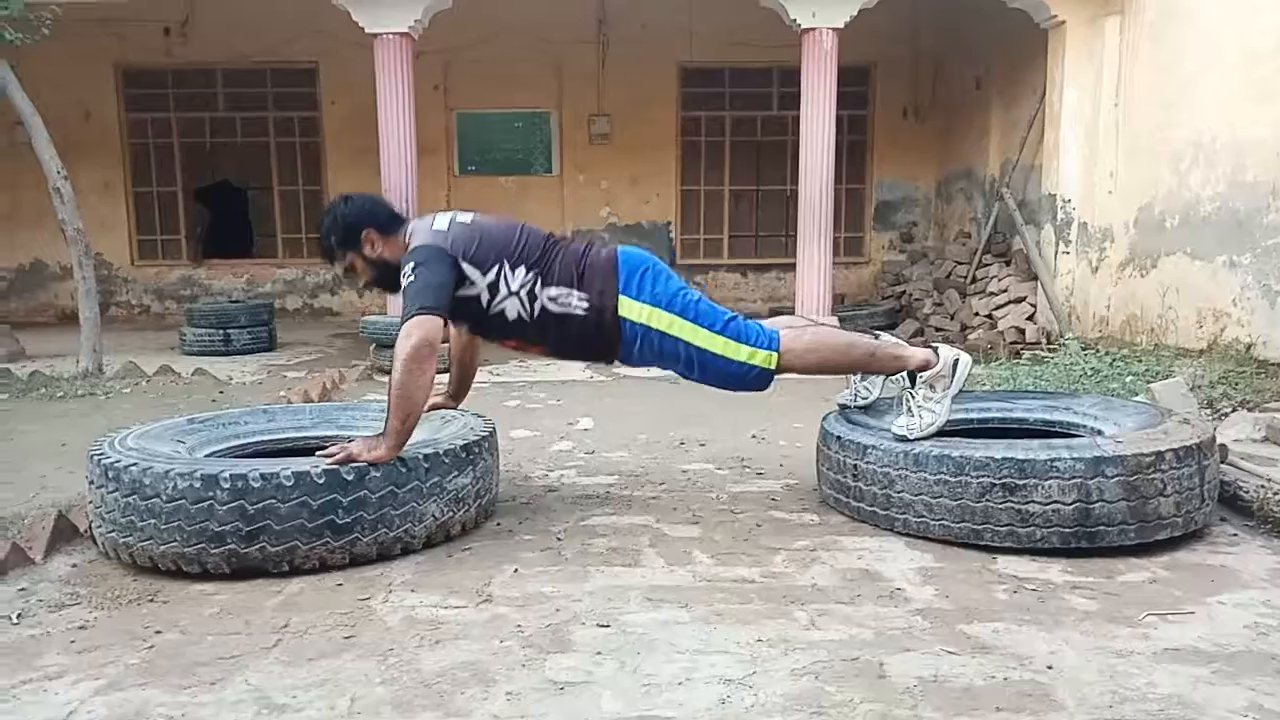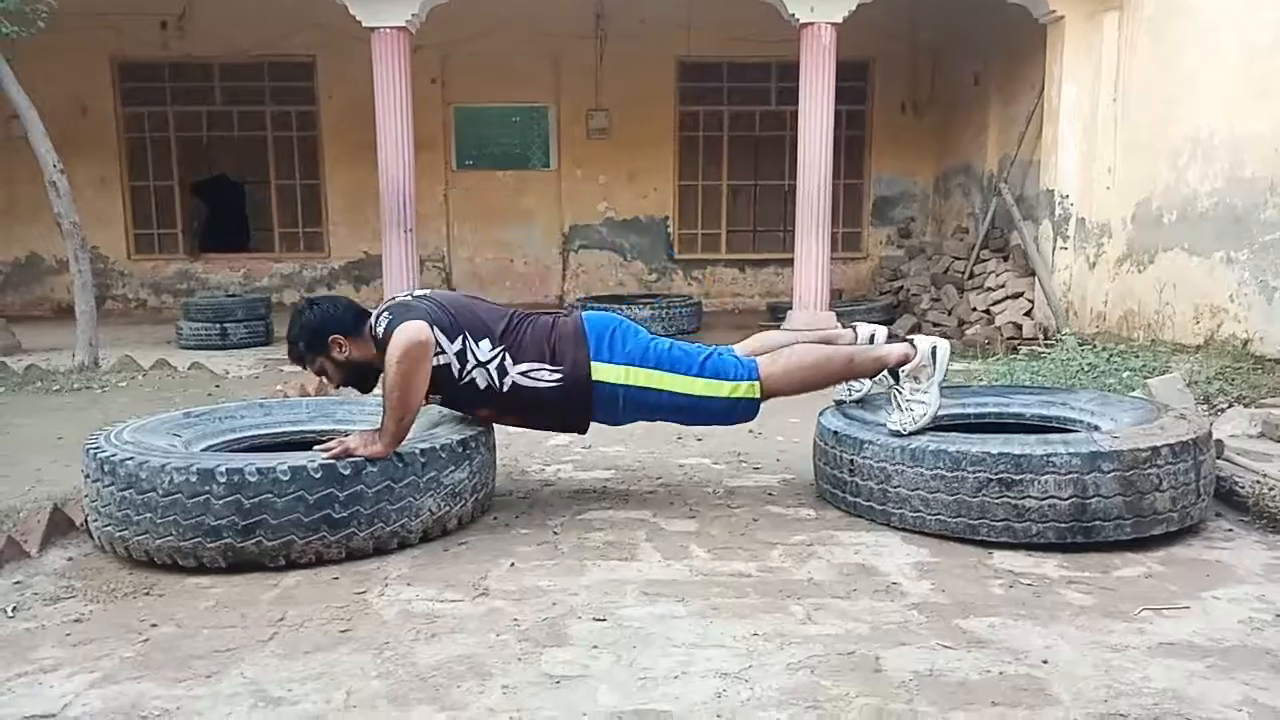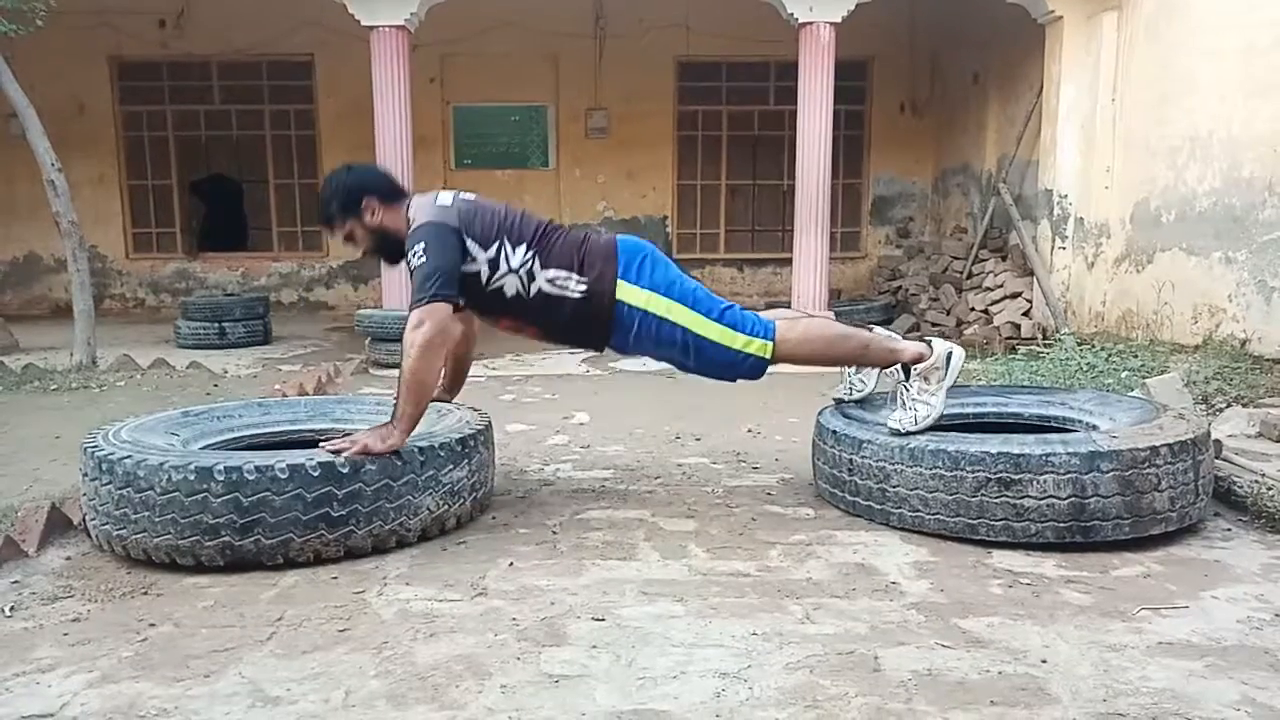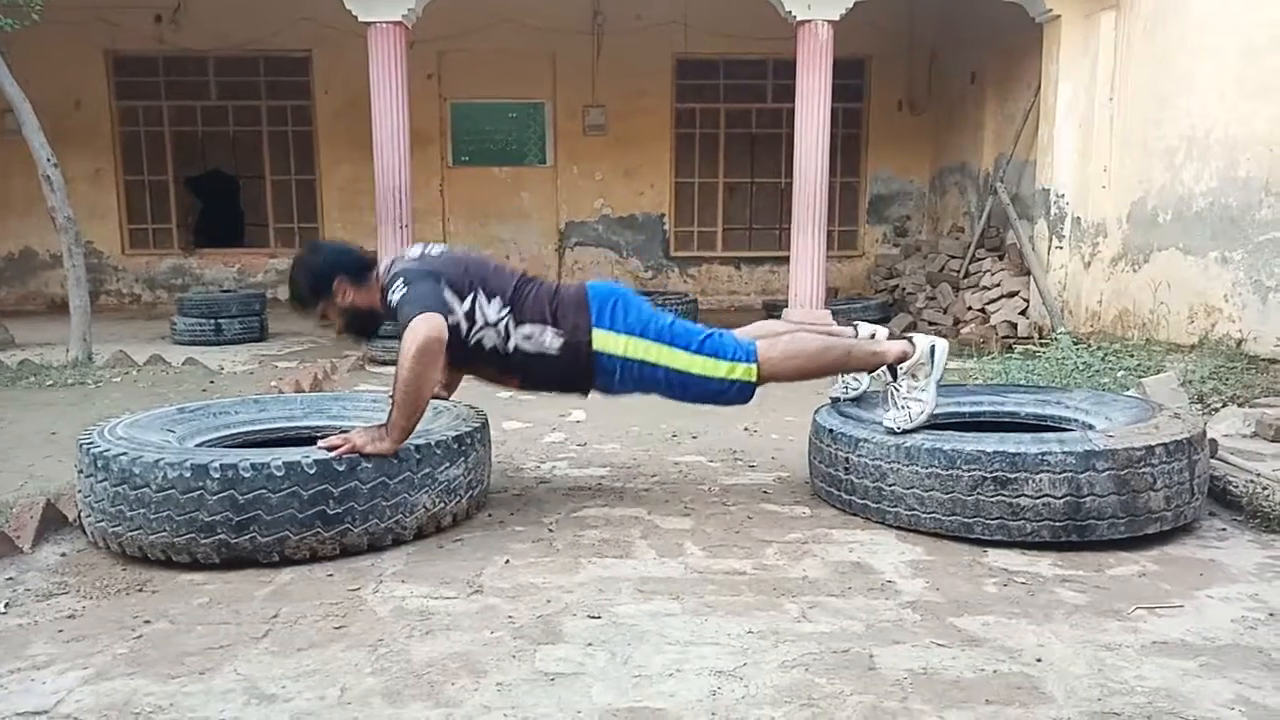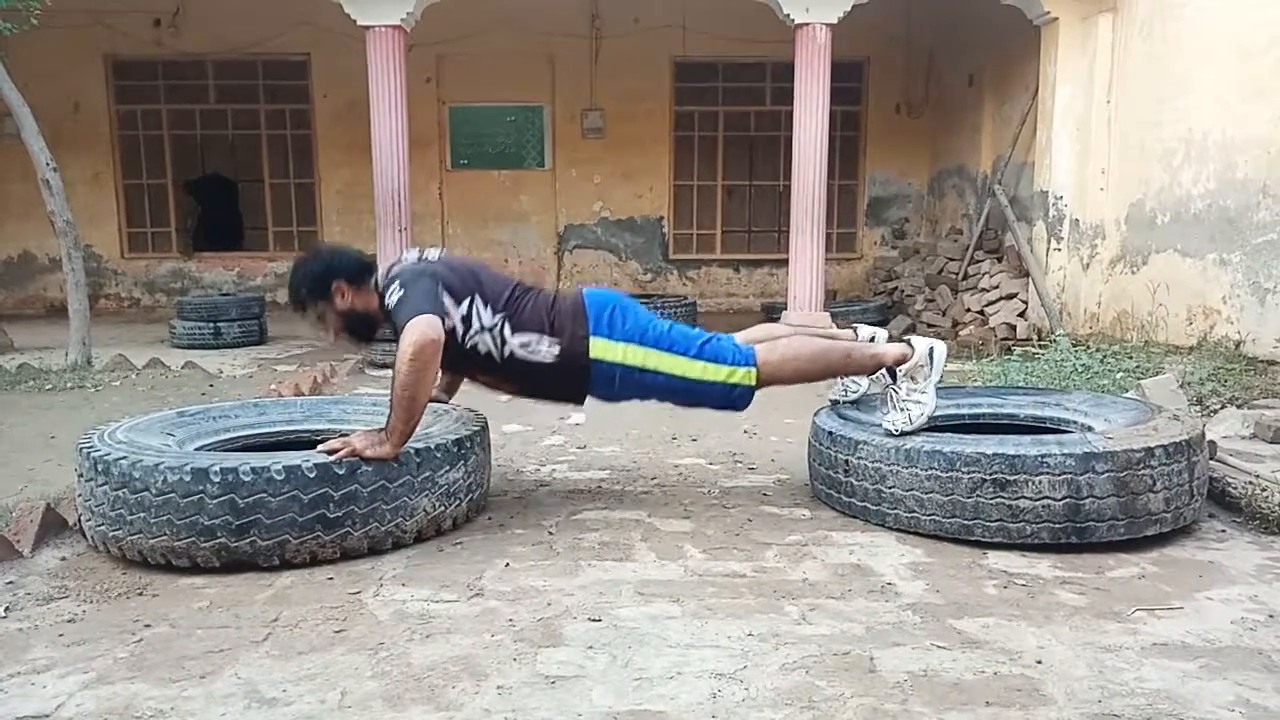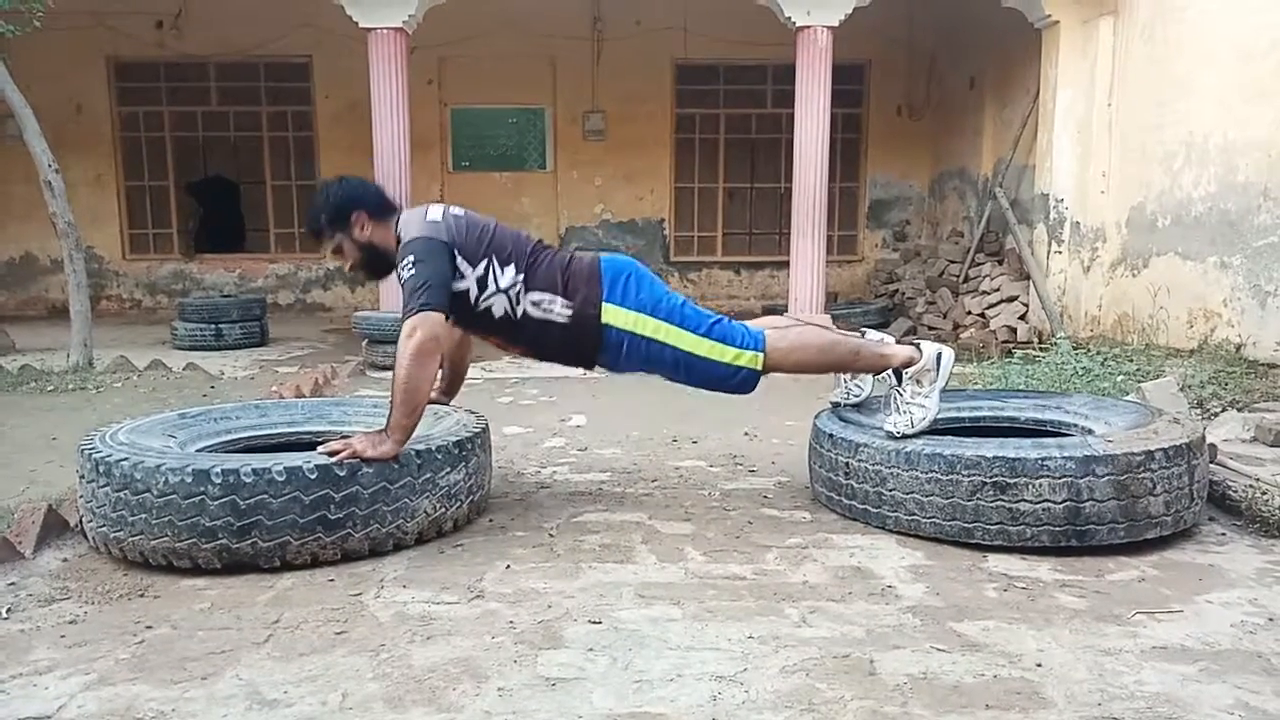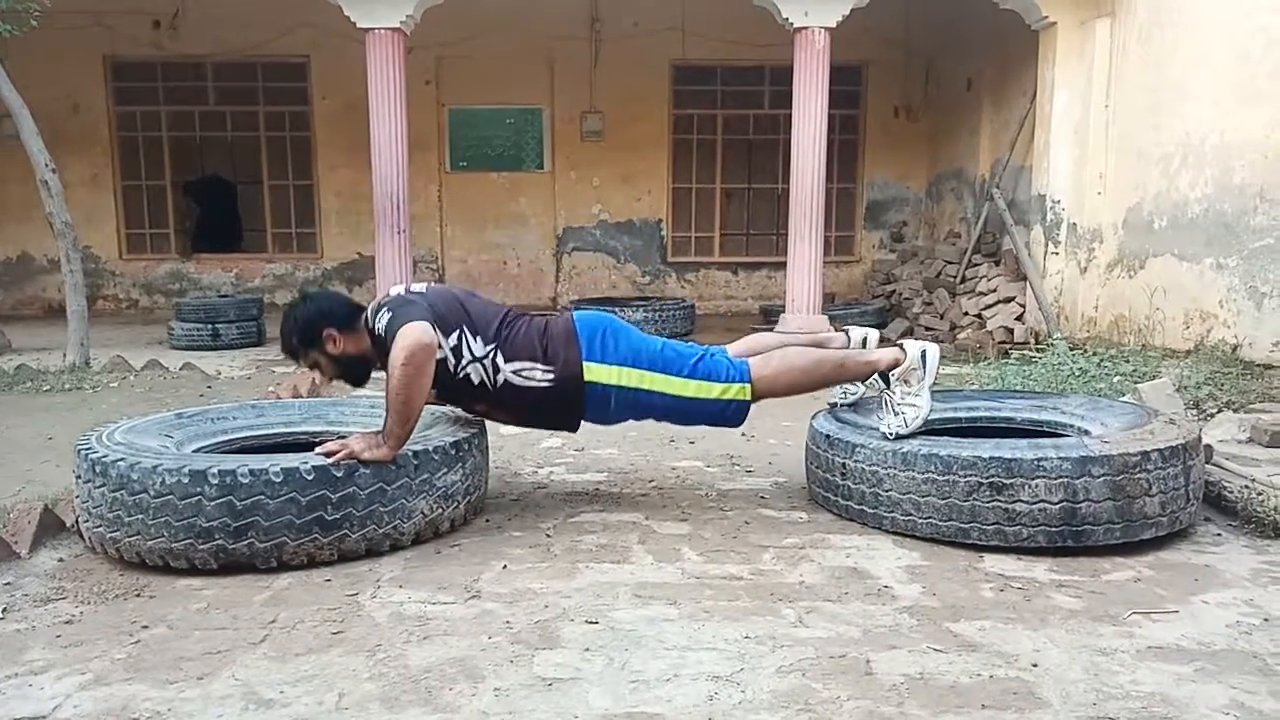
dt=0.4s
person 1, frame 1
left shoulder: (423, 252)
right shoulder: (441, 239)
left elbow: (418, 340)
right elbow: (467, 321)
left wrist: (388, 444)
right wrist: (454, 396)
left hip: (623, 303)
right hip: (616, 287)
left knee: (769, 354)
right knee: (751, 337)
left ankle: (926, 363)
right ankle: (881, 349)
person 1, frame 2
left shoulder: (391, 321)
right shoulder: (420, 312)
left elbow: (414, 345)
left wrist: (385, 440)
right wrist: (442, 392)
left hip: (596, 365)
right hip: (589, 348)
left knee: (754, 380)
right knee: (736, 358)
left ankle: (908, 356)
right ankle: (857, 338)
person 1, frame 3
left shoulder: (426, 229)
right shoulder: (442, 221)
left elbow: (430, 329)
right elbow: (463, 317)
left wrist: (396, 432)
right wrist: (447, 391)
left hip: (620, 291)
right hip: (613, 281)
left knee: (763, 343)
right knee: (752, 329)
left ankle: (919, 354)
right ankle: (877, 344)
person 1, frame 4
left shoulder: (403, 278)
right shoulder: (422, 272)
left elbow: (424, 341)
left wrist: (390, 435)
right wrist: (436, 389)
left hip: (597, 334)
right hip: (591, 320)
left knee: (752, 363)
right knee: (736, 344)
left ankle: (904, 354)
right ankle: (858, 337)
person 1, frame 5
left shoulder: (400, 283)
right shoulder: (418, 280)
left elbow: (423, 341)
left wrist: (391, 438)
right wrist: (439, 388)
left hip: (595, 341)
right hip: (588, 326)
left knee: (749, 367)
right knee: (734, 351)
left ankle: (904, 355)
right ankle: (859, 339)
person 1, frame 6
left shoulder: (418, 242)
right shoulder: (430, 233)
left elbow: (423, 337)
right elbow: (458, 322)
left wrist: (391, 438)
right wrist: (444, 392)
left hip: (606, 308)
right hip: (601, 298)
left knee: (752, 354)
right knee: (743, 337)
left ankle: (909, 358)
right ankle: (863, 342)
person 1, frame 7
left shoulder: (389, 318)
right shoulder: (407, 306)
left elbow: (418, 346)
left wrist: (388, 442)
right wrist: (426, 397)
left hip: (588, 363)
right hip: (582, 345)
left knee: (743, 381)
right knee: (727, 360)
left ankle: (897, 359)
right ankle: (849, 340)
